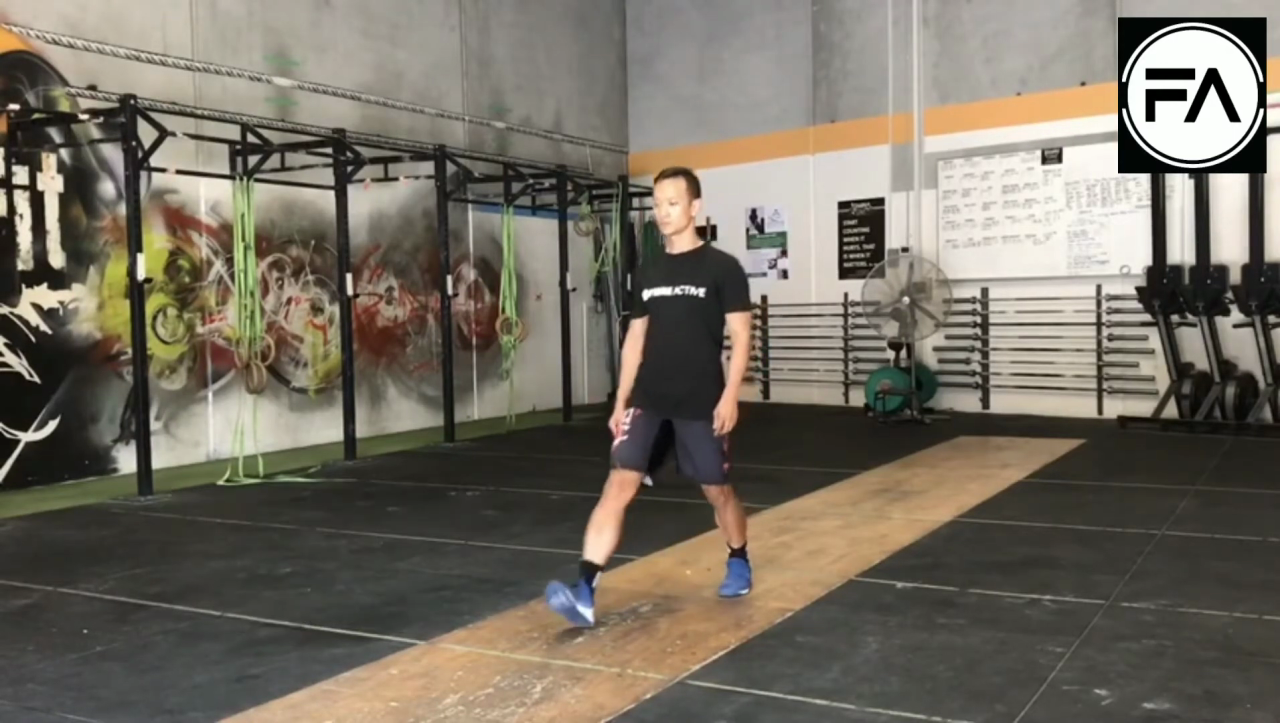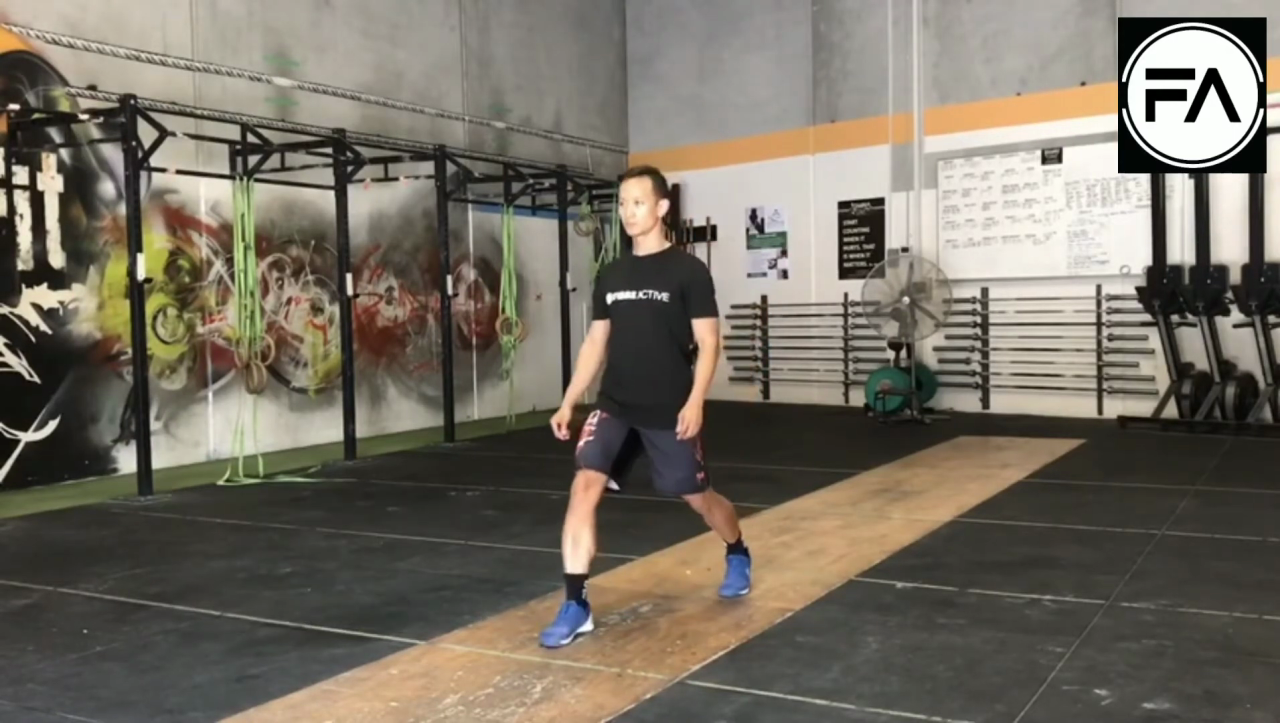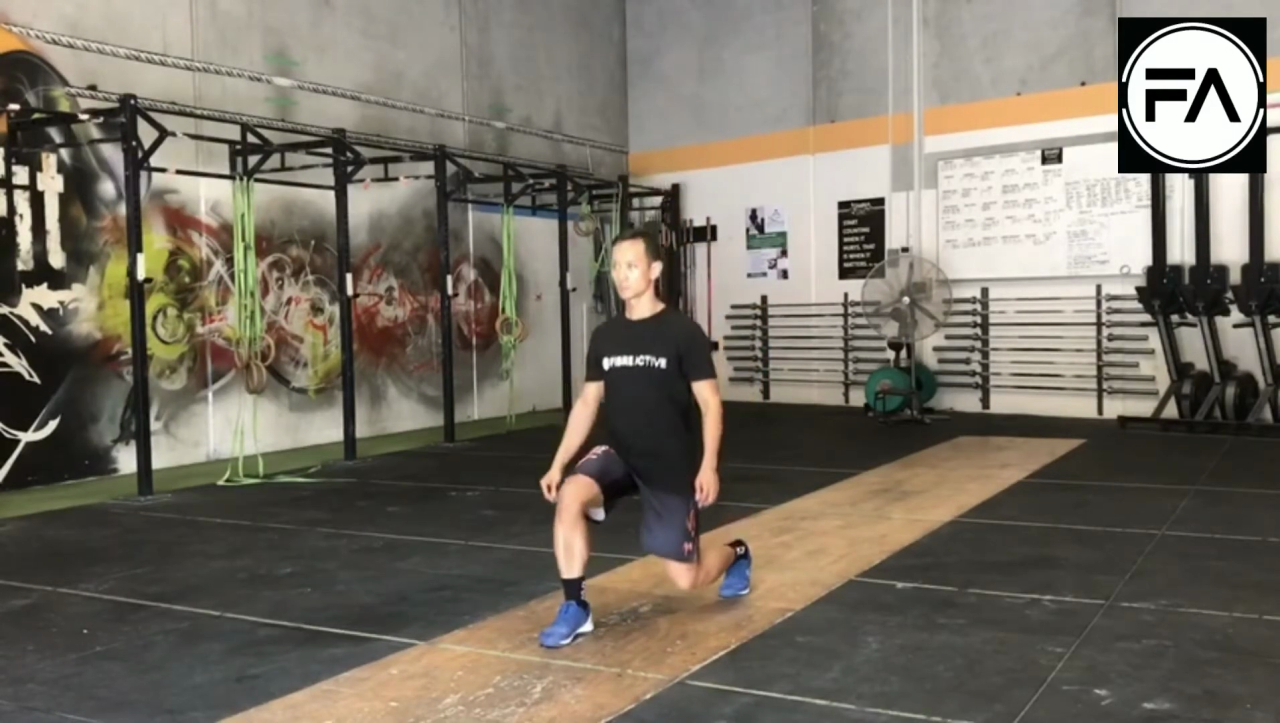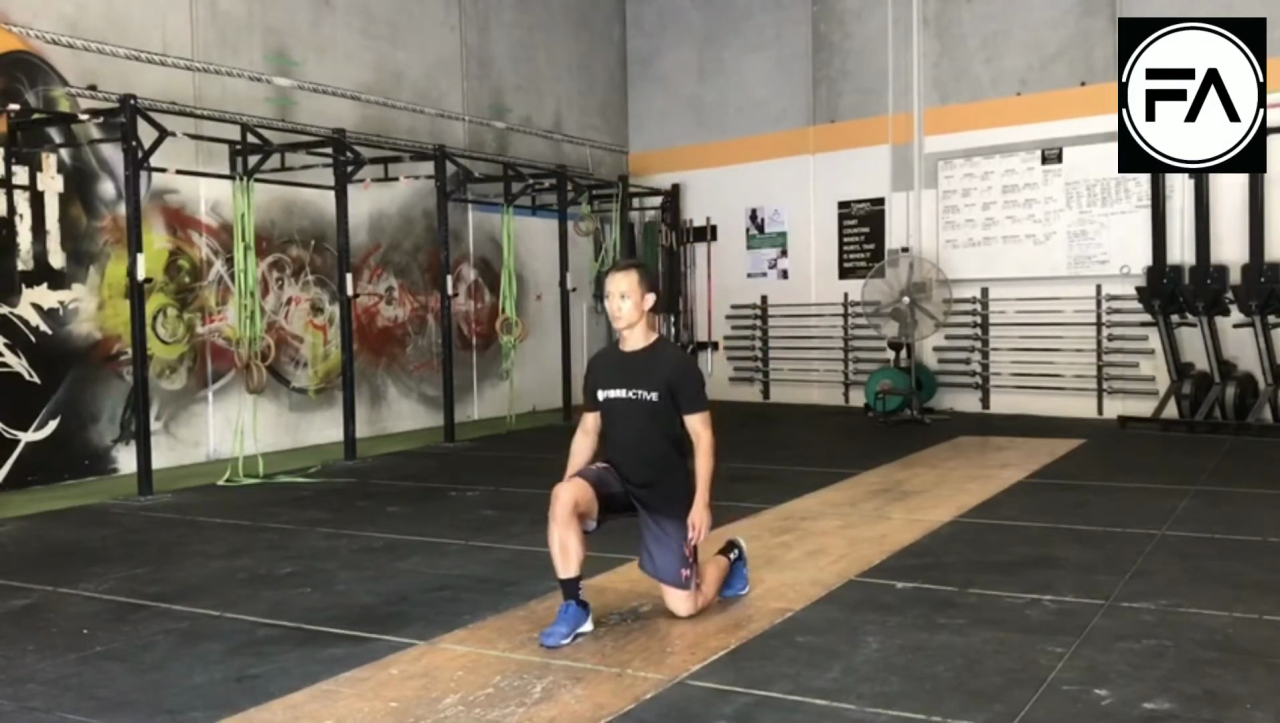
dt=0.4s
person 1, frame 1
left shoulder: (721, 267)
right shoulder: (648, 271)
left elbow: (741, 335)
left wrist: (730, 394)
right wrist: (622, 399)
left hip: (702, 401)
right hip: (648, 399)
left knee: (717, 489)
right knee: (619, 486)
left ankle: (738, 562)
right ankle: (583, 590)
person 1, frame 2
left shoulder: (687, 270)
right shoulder: (611, 274)
left elbow: (708, 342)
right elbow: (596, 341)
left wrist: (695, 401)
right wrist: (568, 402)
left hip: (668, 410)
right hip: (614, 406)
left knee: (699, 497)
right knee: (583, 488)
left ankle: (738, 553)
right ankle: (575, 605)
person 1, frame 3
left shoulder: (683, 332)
right shoulder: (604, 336)
left elbow: (709, 402)
right elbow: (587, 402)
left wrist: (709, 465)
right wrist: (557, 464)
left hip: (671, 464)
right hip: (619, 454)
left knee: (686, 576)
right knee: (570, 497)
left ankle: (736, 553)
right ankle: (574, 608)
person 1, frame 4
left shoulder: (676, 364)
right shoulder: (599, 364)
left elbow: (702, 437)
right elbow: (587, 431)
left wrist: (702, 503)
right wrist: (564, 487)
left hip: (667, 489)
right hip: (616, 476)
left knee: (684, 605)
right knee: (563, 501)
left ankle: (731, 555)
right ankle: (574, 608)
